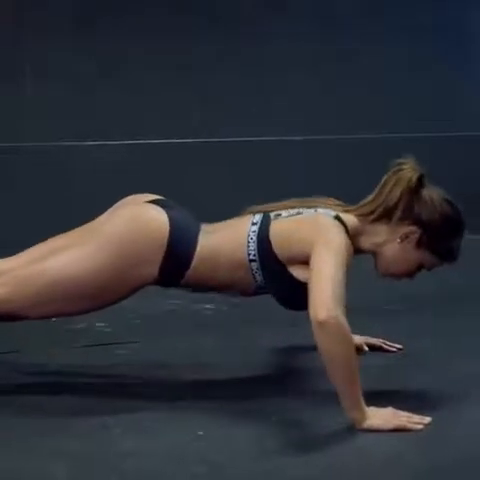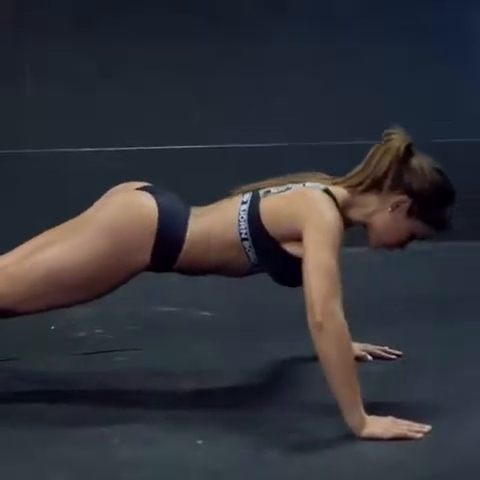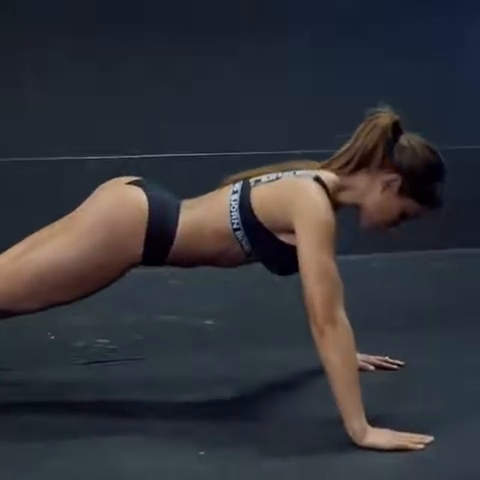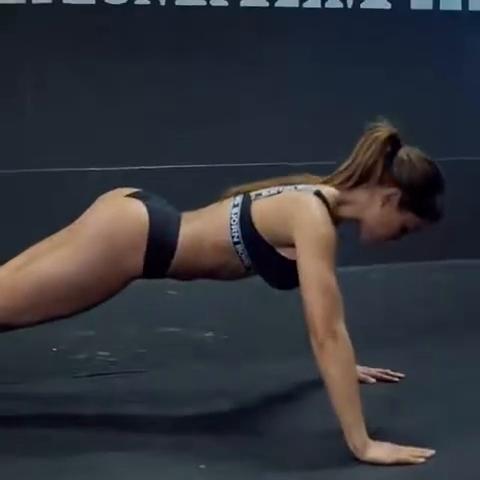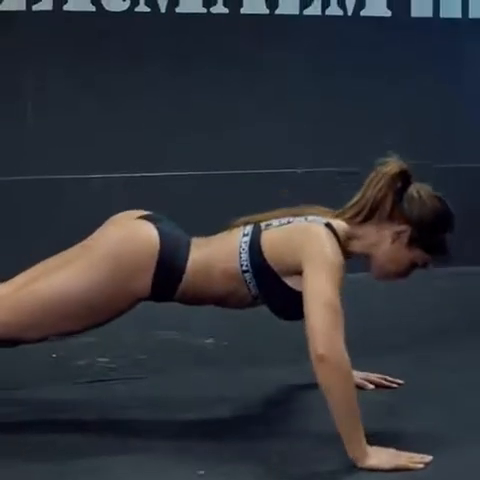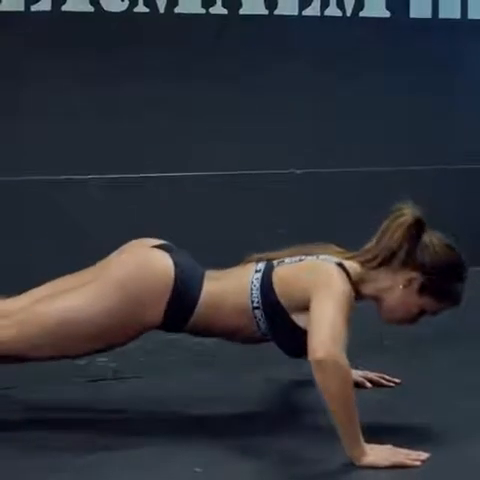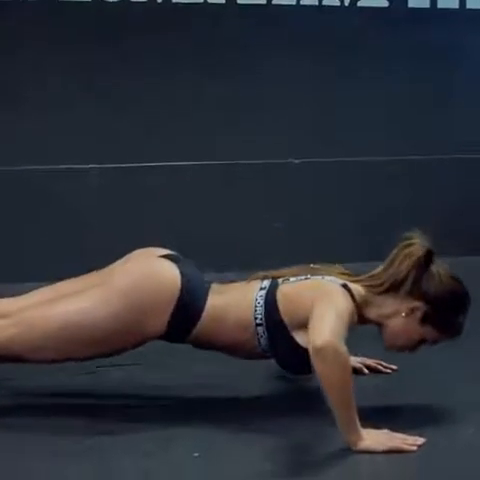
dt=0.4s
person 1, frame 1
left shoulder: (339, 220)
right shoulder: (335, 239)
right elbow: (324, 317)
left wrist: (340, 337)
right wrist: (360, 414)
left hip: (153, 220)
right hip: (148, 244)
person 1, frame 2
left shoulder: (328, 197)
right shoulder: (324, 214)
right elbow: (323, 316)
left wrist: (337, 344)
right wrist: (360, 421)
left hip: (143, 210)
right hip: (137, 231)
person 1, frame 3
left shoulder: (318, 185)
right shoulder: (314, 204)
right elbow: (326, 319)
left wrist: (339, 352)
right wrist: (360, 430)
left hip: (135, 206)
right hip: (129, 225)
person 1, frame 4
left shoulder: (320, 199)
right shoulder: (314, 218)
right elbow: (326, 332)
left wrist: (342, 366)
right wrist: (362, 445)
left hip: (134, 218)
right hip: (128, 237)
person 1, frame 5
left shoulder: (329, 230)
right shoulder: (324, 247)
right elbow: (324, 350)
left wrist: (341, 374)
right wrist: (362, 453)
left hip: (143, 239)
right hip: (138, 259)
person 1, frame 6
left shoulder: (340, 267)
right shoulder: (336, 283)
right elbow: (323, 358)
left wrist: (340, 374)
right wrist: (360, 452)
left hip: (156, 265)
right hip: (151, 288)
person 1, frame 7
left shoulder: (346, 285)
right shoulder: (340, 302)
right elbow: (323, 347)
left wrist: (337, 360)
right wrist: (357, 437)
left hip: (159, 270)
right hip: (155, 299)
